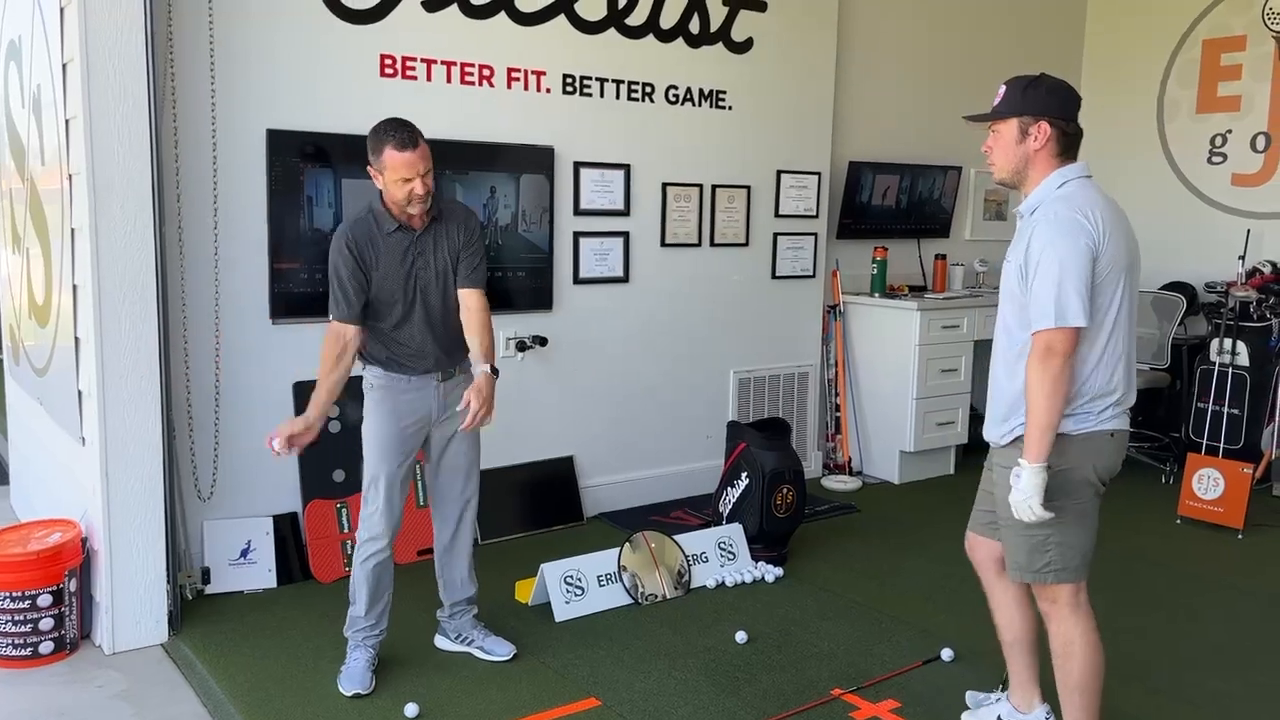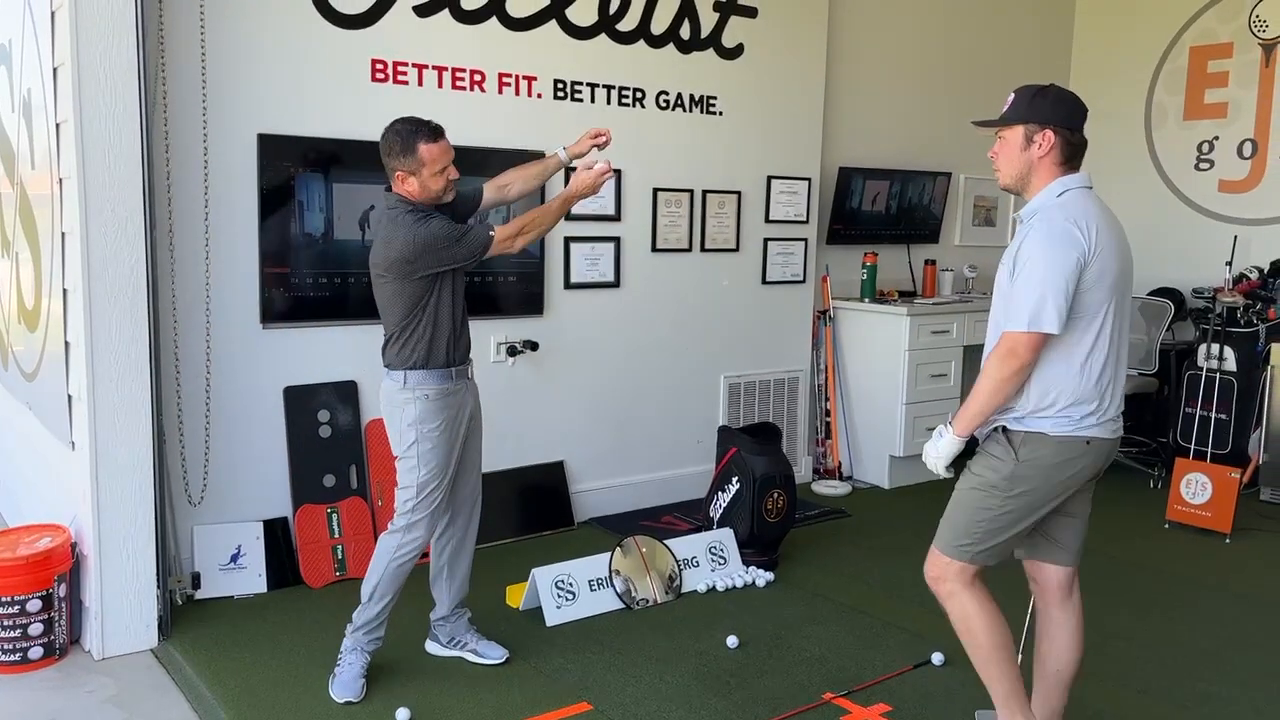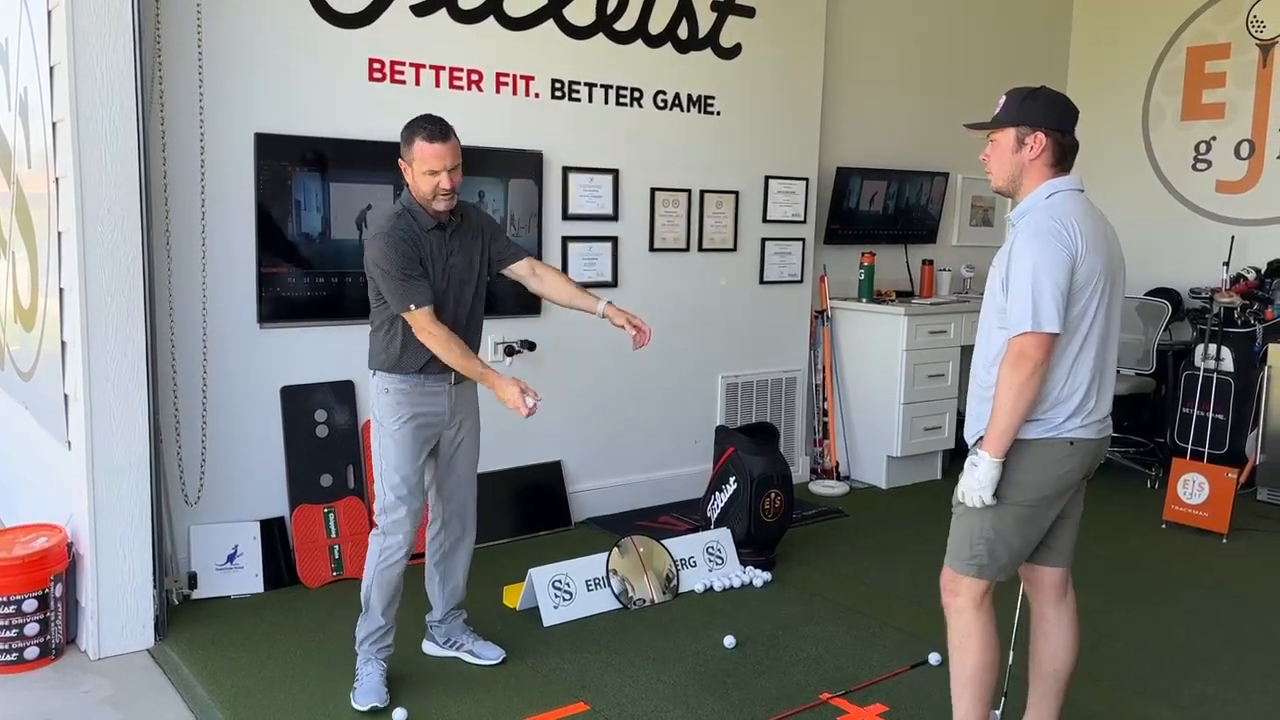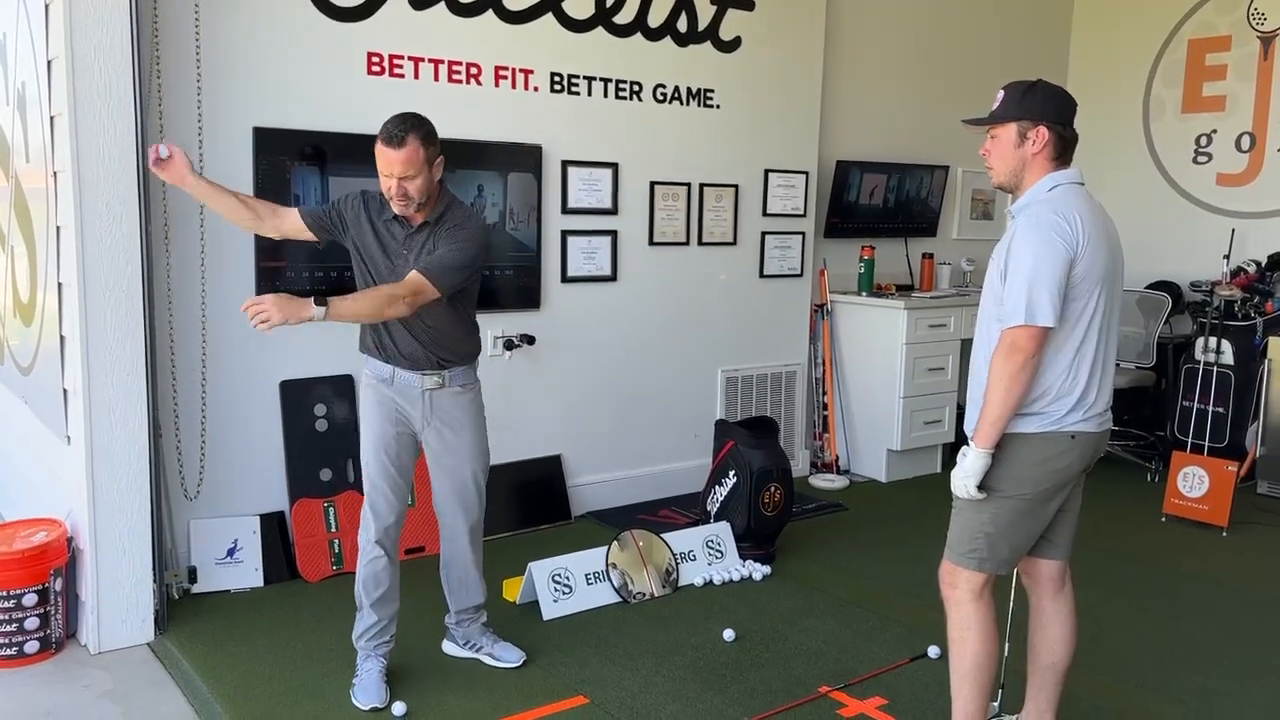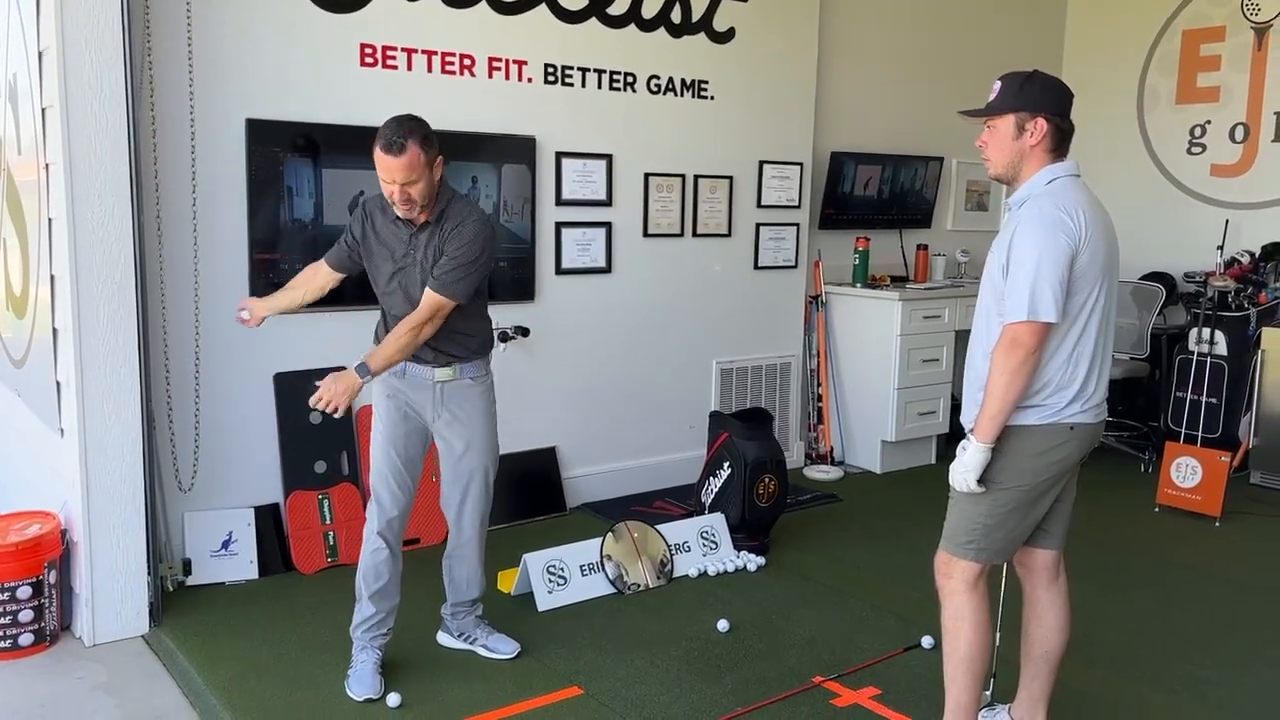
dt=0.7s
person 1, frame 1
left shoulder: (1060, 217)
right shoulder: (1075, 206)
left elbow: (1054, 348)
left wrist: (1033, 461)
left hip: (1057, 441)
right hip: (1040, 434)
left knee: (1058, 594)
right knee: (986, 548)
person 1, frame 2
left shoulder: (1055, 224)
right shoulder: (1085, 215)
left elbow: (1018, 351)
left wrist: (955, 431)
left hip: (1040, 439)
right hip: (1073, 433)
left knee: (947, 570)
right knee: (1054, 583)
person 1, frame 3
left shoulder: (1043, 226)
right shoulder: (1085, 219)
left elbow: (1029, 353)
left wrist: (988, 455)
left hip: (1032, 444)
right hip: (1071, 436)
left knee: (964, 588)
right knee: (1049, 585)
person 1, frame 4
left shoulder: (1045, 218)
right shoulder: (1083, 211)
left elbow: (1022, 343)
left wrist: (979, 445)
left hip: (1030, 437)
right hip: (1069, 429)
left knee: (963, 579)
right knee: (1047, 577)
person 1, frame 5
left shoulder: (1044, 212)
right shoulder: (1073, 203)
left elbow: (1023, 338)
left wrist: (979, 438)
left hip: (1027, 429)
right hip: (1061, 421)
left knee: (958, 570)
right knee: (1040, 567)
person 2, frame 1
left shoulder: (463, 223)
right shoulder: (354, 240)
left elbow: (472, 303)
right elbow: (344, 336)
left wrist: (485, 373)
right wrist: (313, 415)
left hip: (456, 385)
right hip: (393, 389)
left knee: (458, 512)
right knee: (379, 523)
left ankle: (459, 622)
right ankle: (363, 643)
person 2, frame 2
left shoulder: (429, 204)
right shoulder: (413, 234)
left elbow: (502, 188)
right elbow: (513, 237)
left wrist: (565, 155)
right wrist: (574, 194)
left hip: (456, 382)
right hip: (421, 392)
left knee: (460, 511)
right knee: (414, 521)
left ankle: (449, 626)
right ankle: (357, 647)
person 2, frame 3
left shoulder: (475, 223)
right shoulder: (390, 236)
left elbow: (533, 272)
right elbow: (428, 327)
left wrist: (606, 308)
right wrist: (497, 383)
left hip: (463, 388)
right hip: (403, 392)
left knee: (458, 516)
right knee: (399, 524)
left ankle: (446, 628)
right ankle: (373, 653)
person 2, frame 4
left shoulder: (466, 231)
right shoulder: (361, 211)
left elbow: (402, 298)
right elbow: (274, 219)
left wrist: (310, 307)
right wrist: (191, 181)
left hip: (453, 388)
right hip: (385, 383)
left knee: (463, 515)
right knee: (382, 521)
left ankle: (467, 628)
right ankle: (372, 652)
person 2, frame 5
left shoulder: (470, 226)
right shoulder: (370, 216)
left elbow: (426, 318)
right elbow: (326, 271)
left wrist: (359, 375)
right wrist: (266, 305)
left hip: (464, 379)
right hip: (395, 377)
left knee: (469, 508)
right knee: (386, 513)
left ankle: (462, 620)
right ankle: (368, 644)
